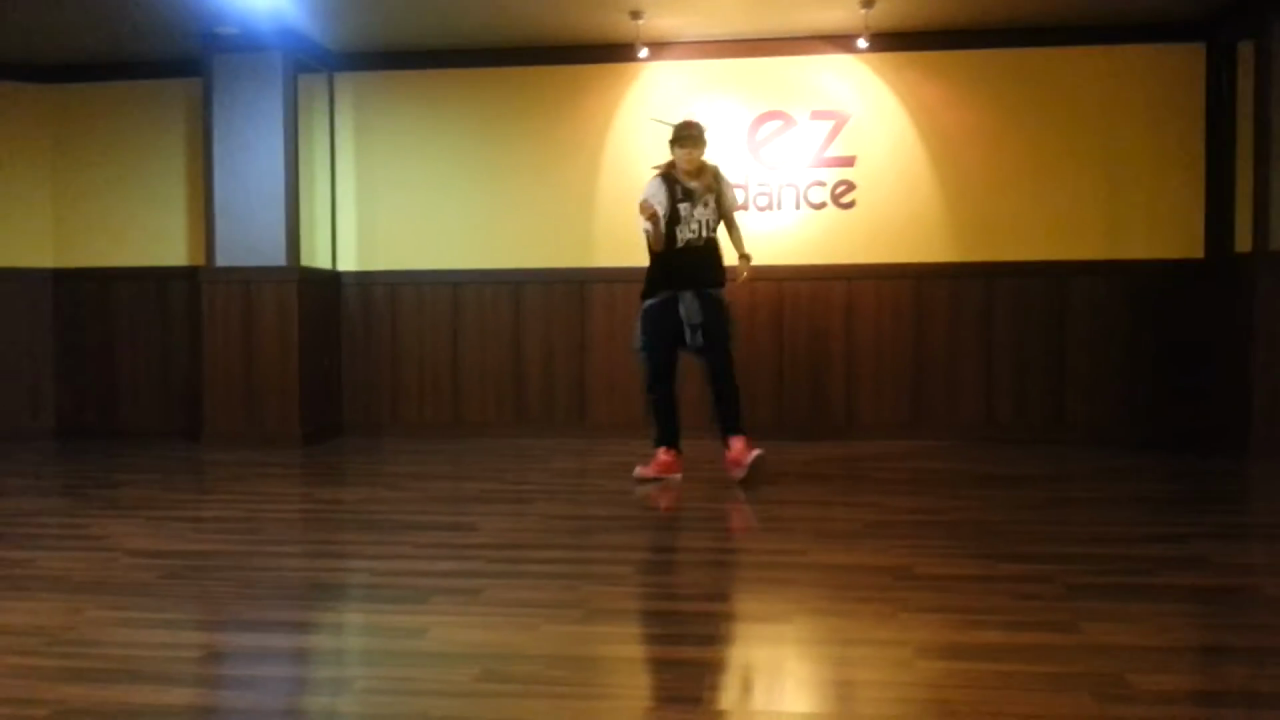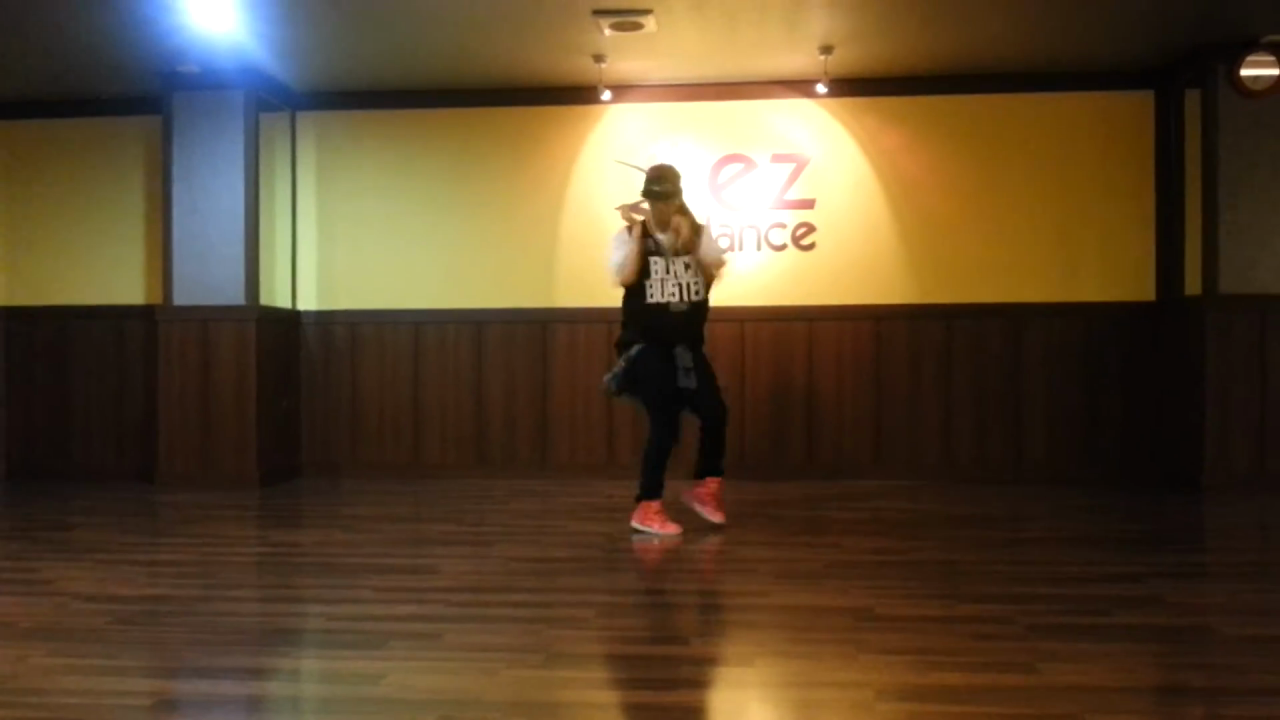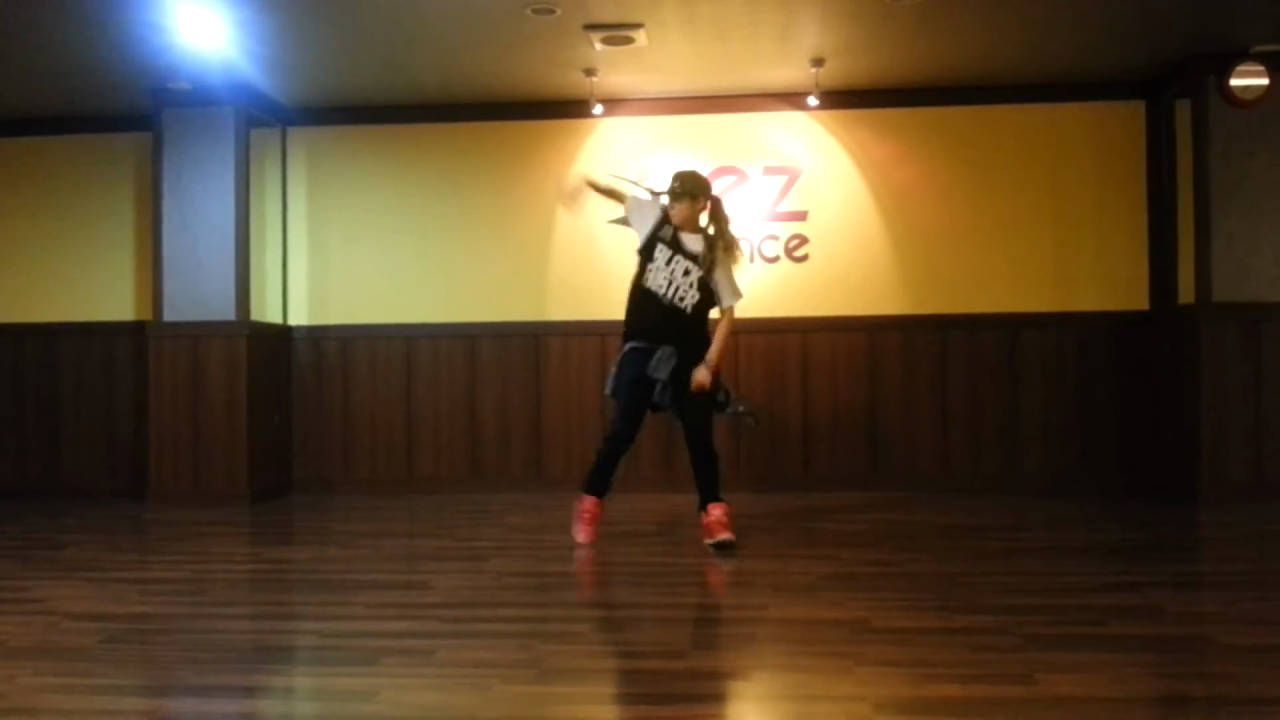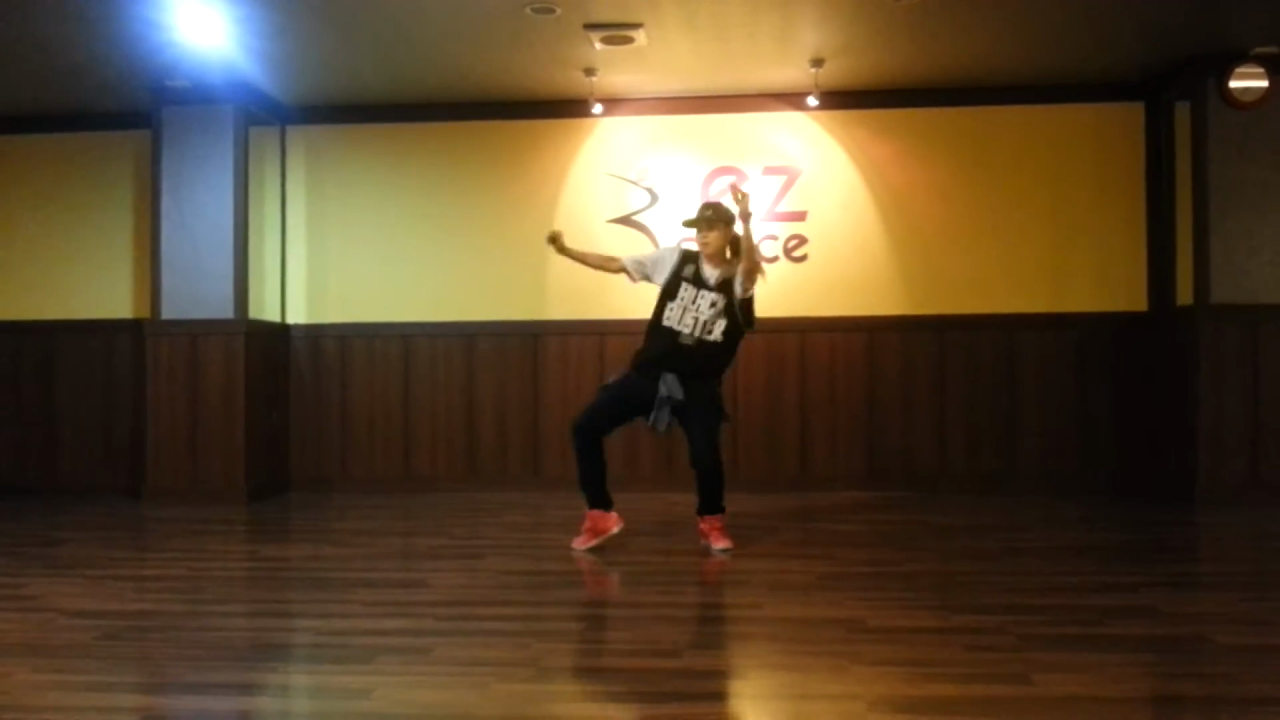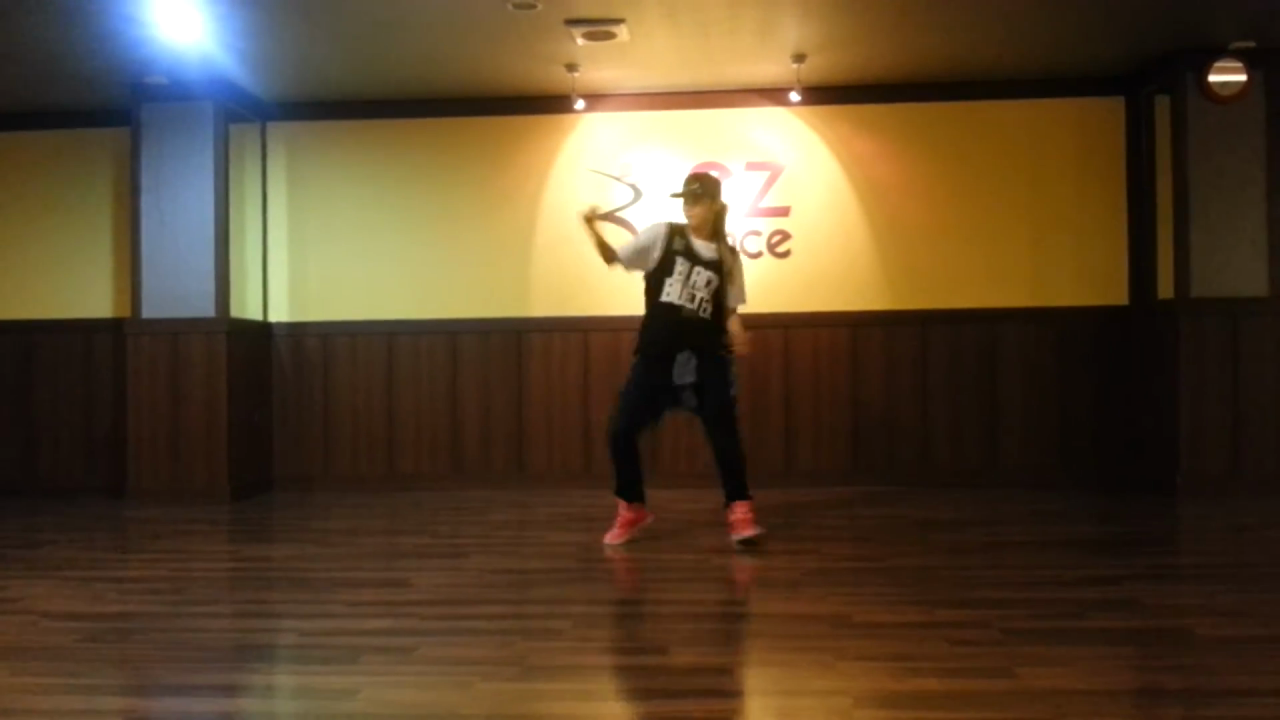
dt=1s
person 1, frame 1
left shoulder: (716, 179)
right shoulder: (659, 185)
left elbow: (728, 216)
right elbow: (656, 244)
left wrist: (741, 253)
right wrist: (651, 222)
left hip: (706, 288)
right hip: (665, 291)
left knee: (720, 367)
right knee: (659, 375)
left ankle: (736, 449)
right ankle: (667, 455)
person 1, frame 2
left shoulder: (697, 233)
right shoulder: (629, 235)
left elbow: (715, 271)
right elbow: (624, 278)
right wrist: (637, 231)
left hip: (687, 342)
right hip: (648, 343)
left knee: (715, 413)
right knee: (665, 422)
left ankle: (706, 491)
right ankle: (647, 508)
person 1, frame 3
left shoulder: (715, 255)
right shoulder: (656, 218)
left elbow: (726, 315)
right elbow: (623, 197)
left wrist: (709, 363)
right wrist: (590, 185)
left hip: (686, 354)
right hip: (642, 347)
left knee: (700, 435)
right knee: (624, 428)
left ankle: (714, 518)
right ankle: (590, 504)
person 1, frame 4
left shoulder: (740, 275)
right shoulder: (674, 258)
left elbow: (753, 271)
right elbow: (618, 265)
left wrist: (745, 222)
right wrist: (567, 251)
left hip: (697, 384)
right hip: (649, 370)
left knee: (705, 452)
right knee: (586, 429)
left ankle: (712, 523)
right ankle: (600, 517)
person 1, frame 5
left shoulder: (727, 255)
right shoulder: (663, 235)
left elbow: (730, 306)
right elbow: (614, 257)
left wrist: (736, 331)
right wrist: (594, 232)
left hip: (706, 357)
right hip: (657, 354)
left knee: (723, 435)
right knee: (621, 431)
left ankle: (740, 515)
right ankle: (632, 511)
